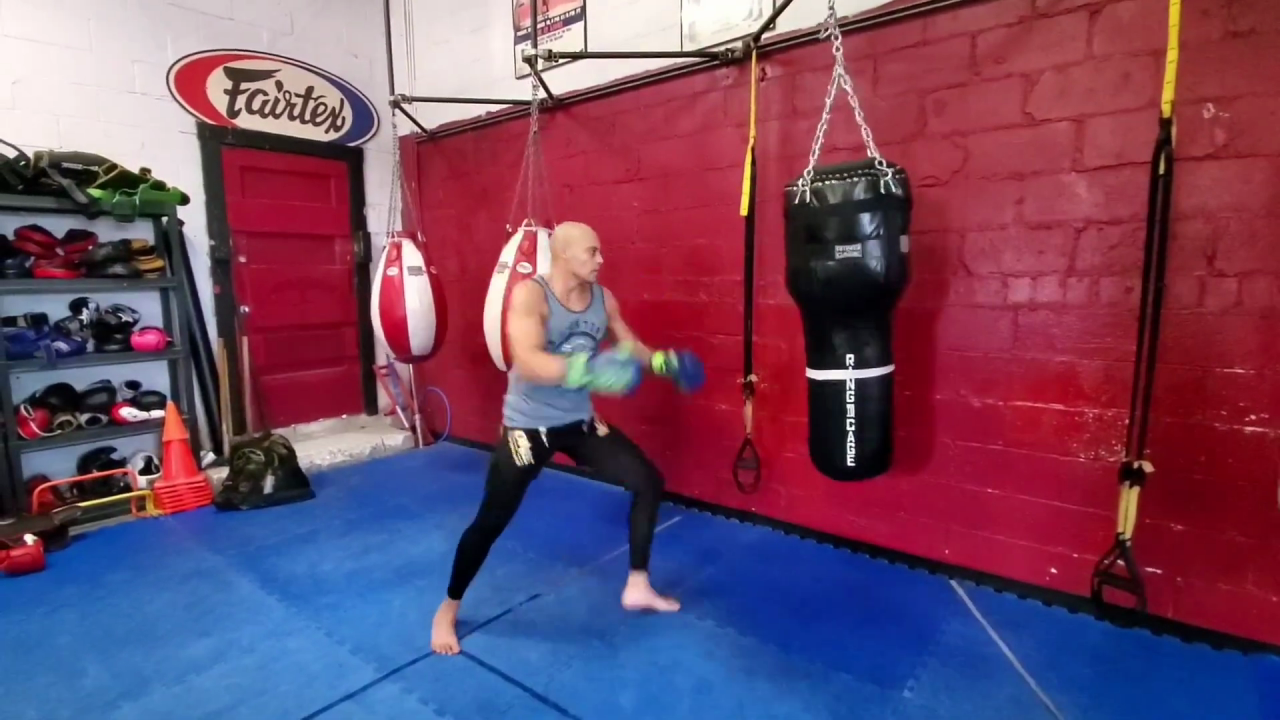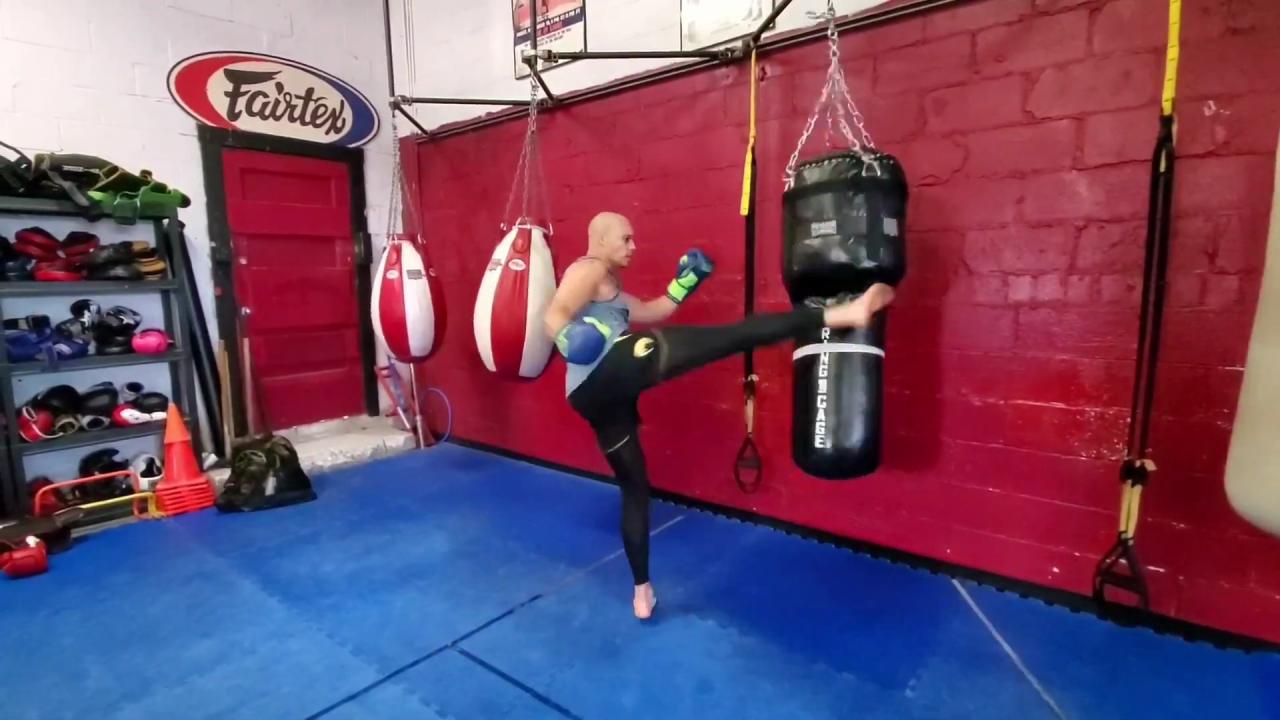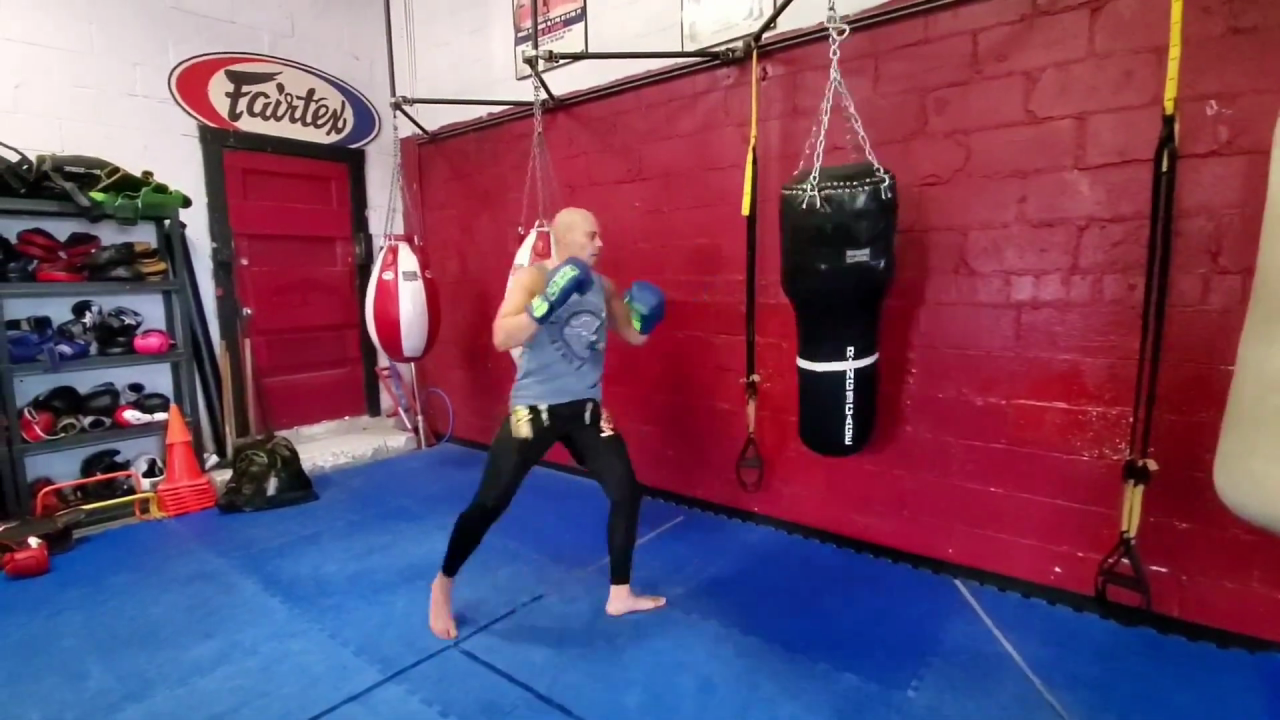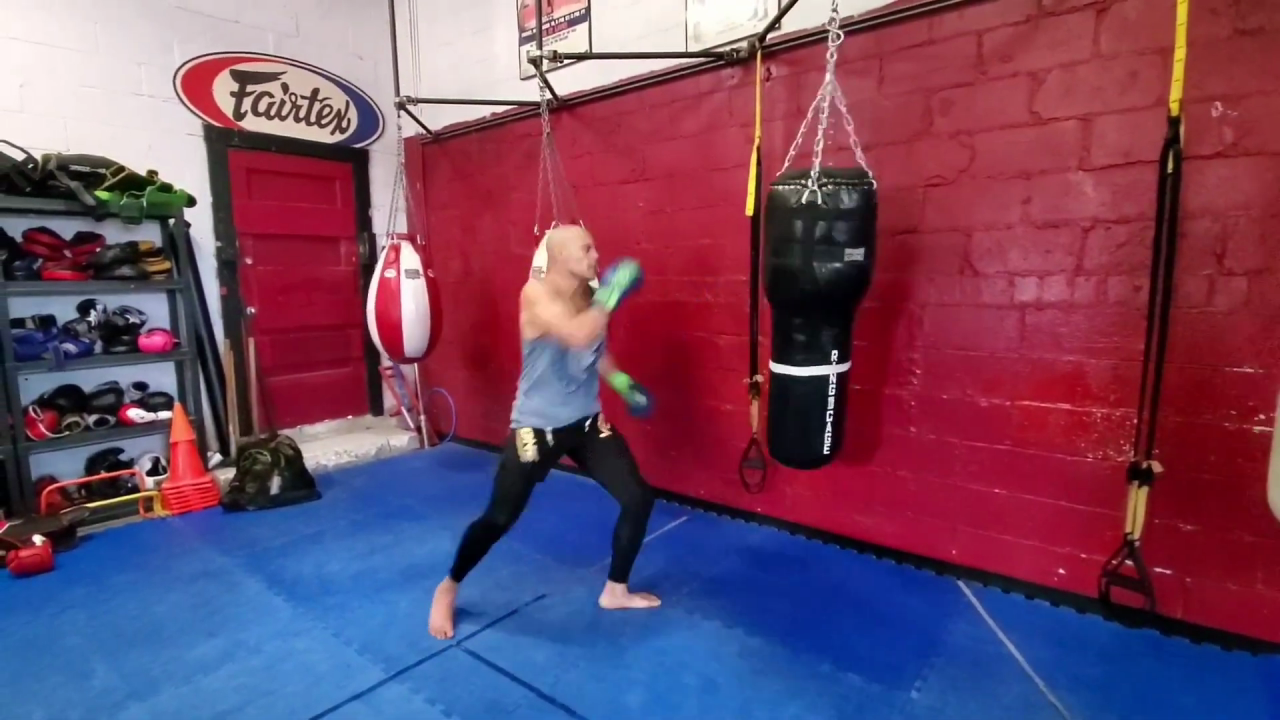
dt=0.5s
person 1, frame 1
left shoulder: (602, 298)
right shoulder: (530, 294)
left elbow: (631, 350)
right elbow: (526, 362)
left wrist: (672, 364)
right wrist: (593, 373)
left hip: (579, 420)
right hip: (529, 426)
left knee: (649, 482)
right knee: (491, 521)
left ankle: (638, 587)
right ankle: (448, 609)
person 1, frame 2
left shoulder: (618, 282)
right shoulder: (589, 269)
left elbow: (654, 311)
right elbow: (553, 319)
left wrist: (686, 281)
right wrist: (577, 335)
left hip: (594, 394)
right hip: (611, 372)
left knee: (635, 489)
right knee: (731, 336)
left ankle: (643, 594)
right ankle: (837, 316)
person 1, frame 3
left shoulder: (601, 285)
right shoulder: (533, 277)
left elbow: (634, 336)
right elbow: (502, 338)
left wrist: (644, 315)
right wrist: (549, 302)
left hip: (585, 408)
right hip: (535, 407)
left knee: (627, 493)
right knee: (490, 501)
left ankle: (620, 595)
right ankle: (443, 584)
person 1, frame 4
left shoulder: (585, 292)
right shoulder: (537, 293)
right elbow: (579, 335)
left wrist: (624, 383)
right wrist: (611, 295)
left hip: (586, 422)
right hip: (539, 426)
left knee: (639, 498)
right knee: (499, 519)
left ankle: (616, 589)
right ankle: (448, 589)
